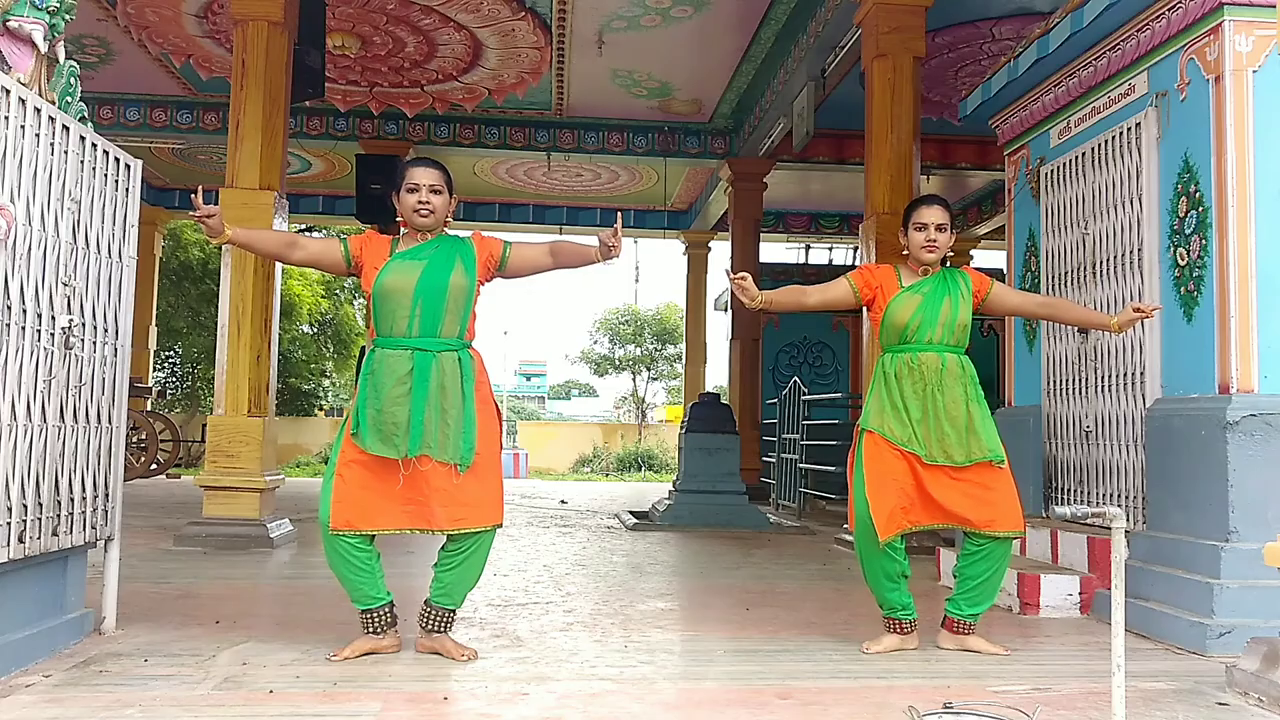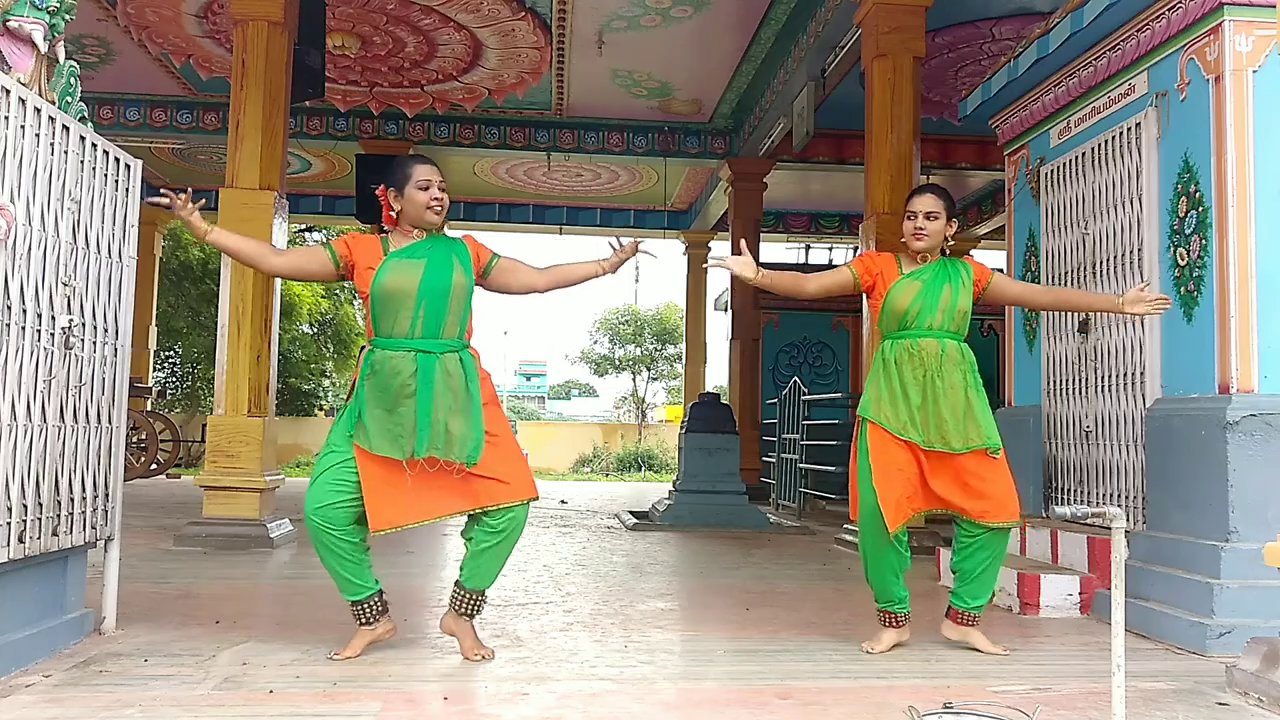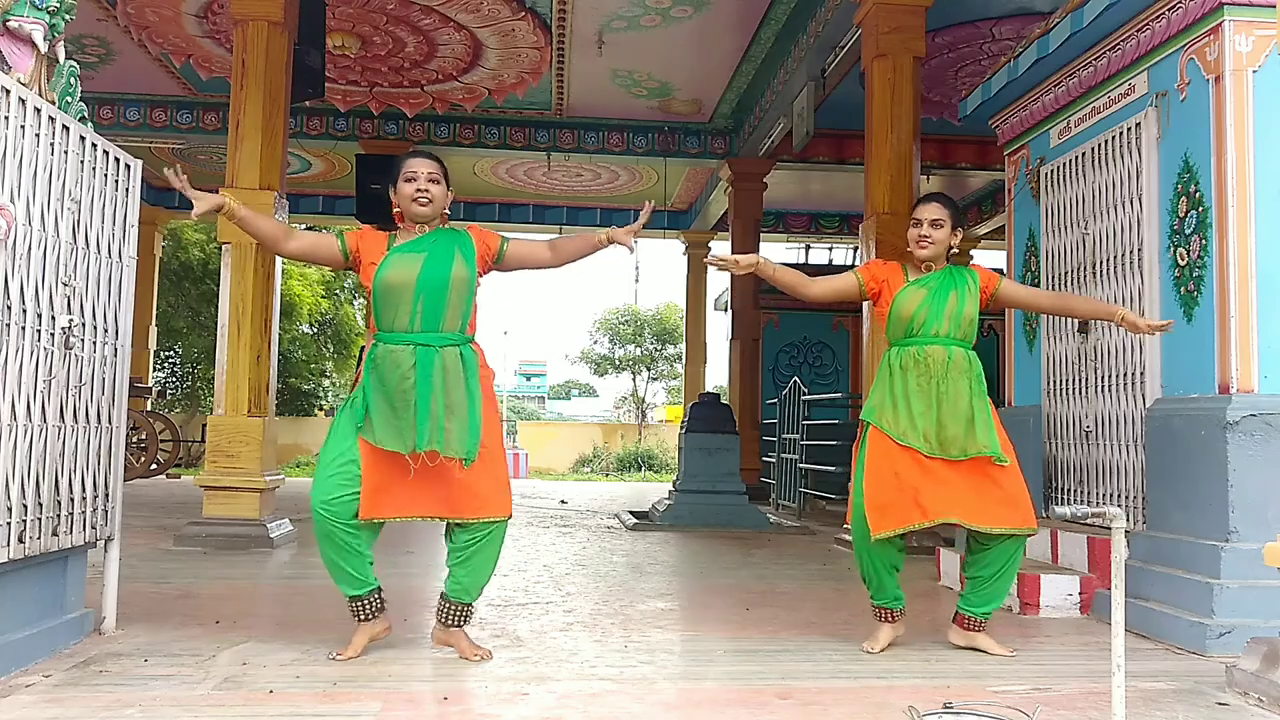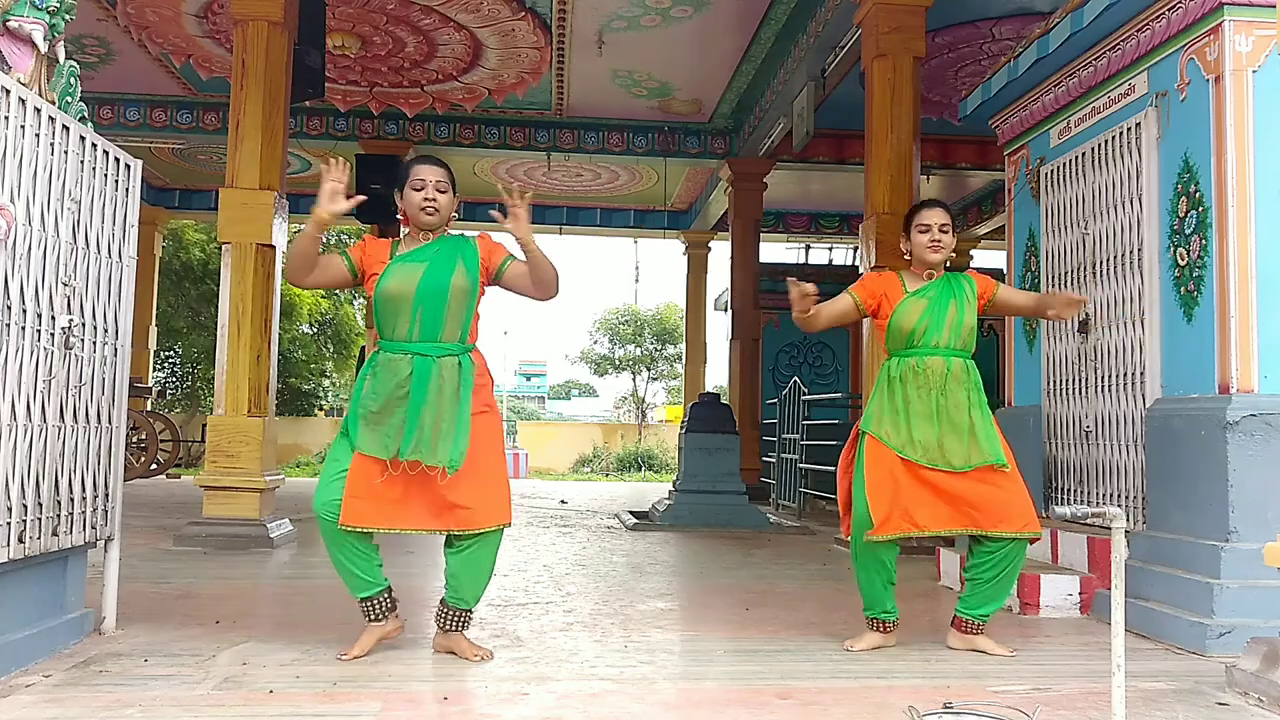
dt=0.4s
person 1, frame 1
left shoulder: (476, 251)
right shoulder: (370, 249)
left elbow: (550, 254)
right elbow: (296, 247)
left wrist: (597, 251)
right wrist: (228, 232)
left hip: (455, 396)
right hip: (384, 395)
left knee: (472, 514)
right knee: (343, 512)
left ankle: (435, 627)
right ankle: (379, 626)
person 1, frame 2
left shoulder: (465, 252)
right shoulder: (360, 249)
left elbow: (536, 279)
right elbow: (276, 259)
left wrist: (605, 266)
right wrist: (202, 227)
left hip: (458, 394)
right hip: (384, 397)
left knee: (507, 502)
right knee: (327, 508)
left ankle: (461, 612)
right ankle: (373, 616)
person 1, frame 3
left shoulder: (473, 243)
right shoulder: (369, 244)
left elbow: (549, 252)
right elbow: (289, 241)
left wrist: (608, 237)
right wrist: (225, 204)
left hip: (457, 388)
right hip: (384, 388)
left knee: (481, 507)
right knee: (332, 500)
left ankle: (452, 622)
right ankle: (370, 615)
person 1, frame 4
left shoulder: (477, 250)
right shoulder: (373, 253)
left elbow: (544, 288)
right elbow: (301, 273)
left wrist: (526, 241)
right wrist: (320, 219)
left hip: (458, 396)
right hip: (385, 396)
left knee: (475, 514)
right knee: (334, 506)
left ankle: (452, 627)
right ankle: (381, 614)
person 2, frame 1
left shoulder: (968, 283)
right shoulder: (876, 279)
left elbow: (1041, 305)
right elbow: (811, 296)
left wrist: (1113, 322)
right wrist: (760, 299)
left hip: (957, 412)
right hip: (894, 411)
left knee: (995, 516)
right knee: (876, 517)
left ankle: (959, 625)
right ankle: (900, 624)
person 2, frame 2
left shoulder: (968, 273)
right shoulder: (877, 266)
left elbow: (1041, 295)
right elbow: (810, 283)
left wrist: (1117, 304)
right wrist: (758, 277)
left hip: (955, 401)
right hip: (893, 400)
left knee: (988, 507)
right knee: (884, 507)
left ankle: (963, 617)
right ankle: (894, 618)
person 2, frame 3
left shoulder: (975, 280)
right shoulder: (883, 275)
left elbow: (1049, 299)
right elbow: (811, 288)
left wrist: (1123, 317)
right wrist: (758, 265)
left hip: (963, 407)
right hip: (899, 407)
left knee: (1005, 515)
right knee: (873, 511)
left ankle: (970, 622)
right ankle: (889, 615)
person 2, frame 4
left shoulder: (972, 286)
right shoulder: (880, 285)
left elbow: (1037, 303)
right elbow: (815, 320)
left wrist: (1054, 305)
right wrist: (804, 308)
left hip: (961, 415)
right hip: (897, 415)
left knee: (1009, 520)
right knee: (871, 515)
left ankle: (968, 625)
right ankle: (880, 623)
